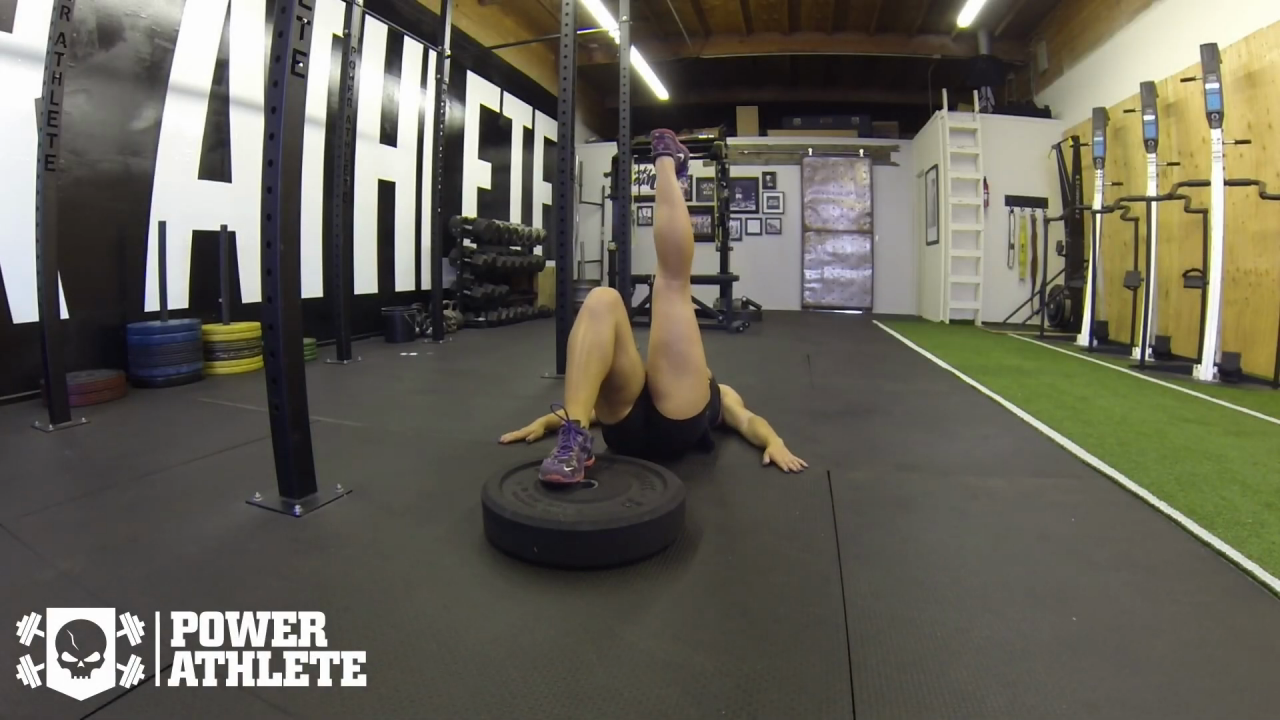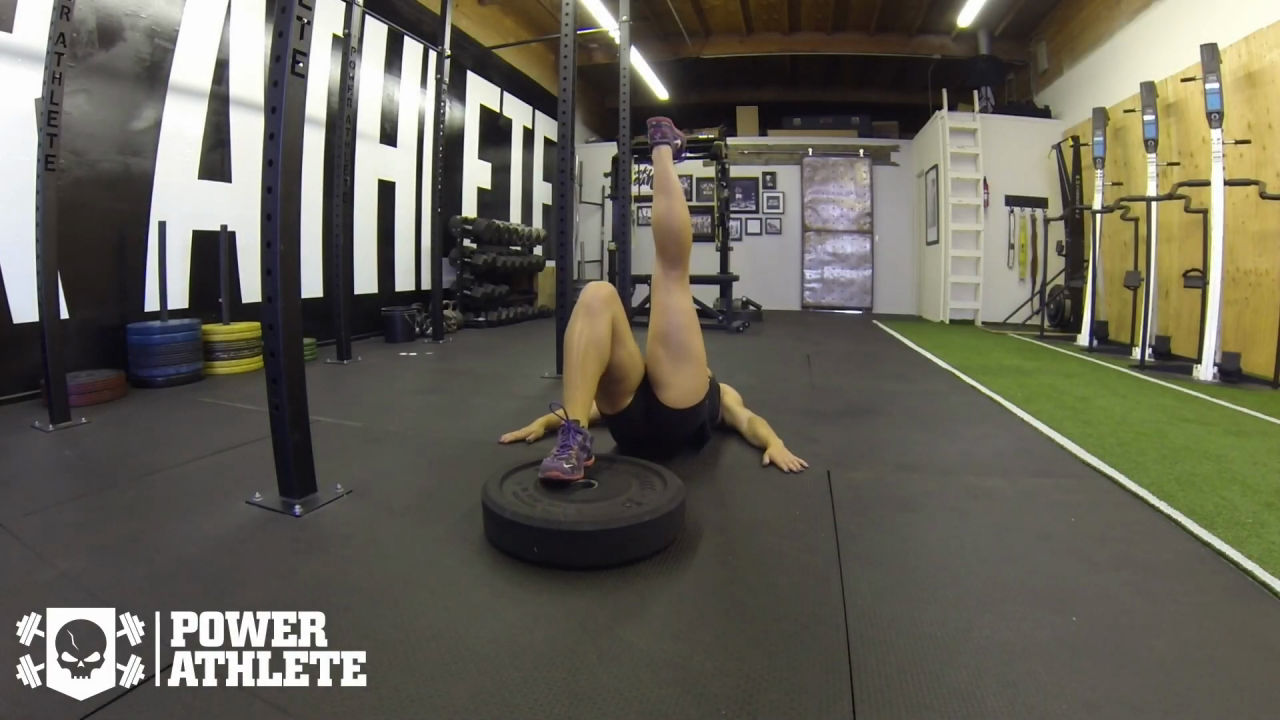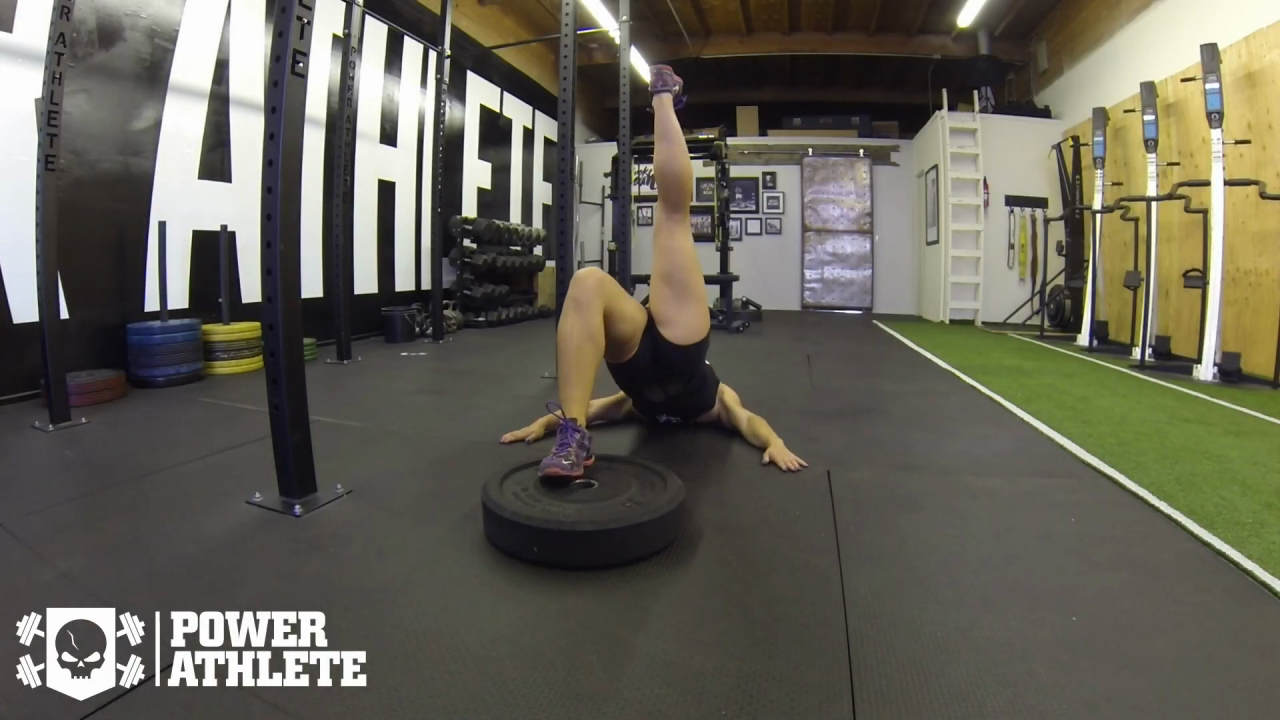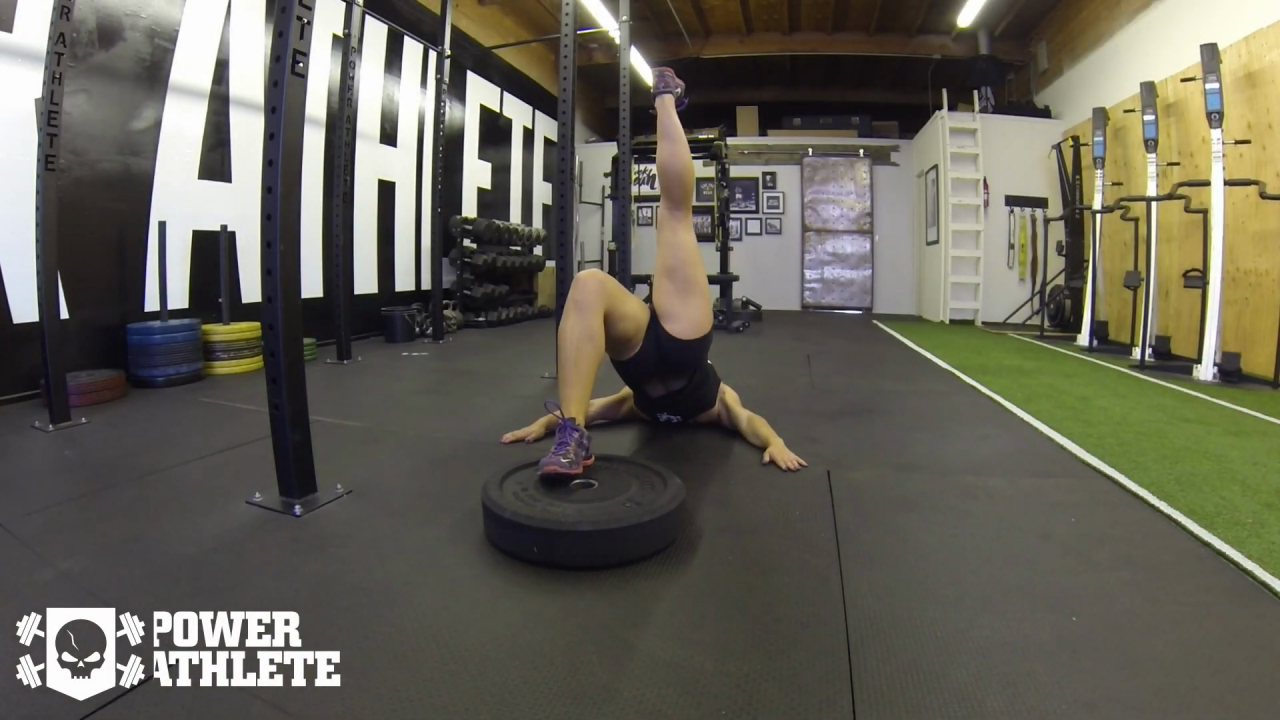
dt=0.5s
person 1, frame 1
left shoulder: (719, 393)
right shoulder: (638, 386)
left elbow: (747, 420)
right elbow: (598, 403)
left wrist: (774, 442)
right wrist: (545, 422)
left hip: (676, 423)
right hip: (628, 425)
right knee: (601, 300)
right ankle: (574, 439)
person 1, frame 2
left shoulder: (720, 394)
right shoulder: (643, 387)
left elbow: (747, 420)
right elbow: (595, 403)
left wrist: (775, 444)
right wrist: (547, 421)
left hip: (679, 414)
right hip: (632, 417)
right knee: (597, 295)
right ankle: (573, 439)
person 1, frame 3
left shoulder: (716, 394)
right elbow: (597, 406)
left wrist: (775, 443)
left hip: (679, 354)
right hip: (641, 363)
right ankle: (573, 437)
person 1, frame 4
left shoulder: (716, 395)
right shoulder: (641, 400)
right elbow: (599, 406)
left wrist: (775, 443)
left hip: (683, 345)
right hip: (643, 359)
right ankle: (572, 436)
